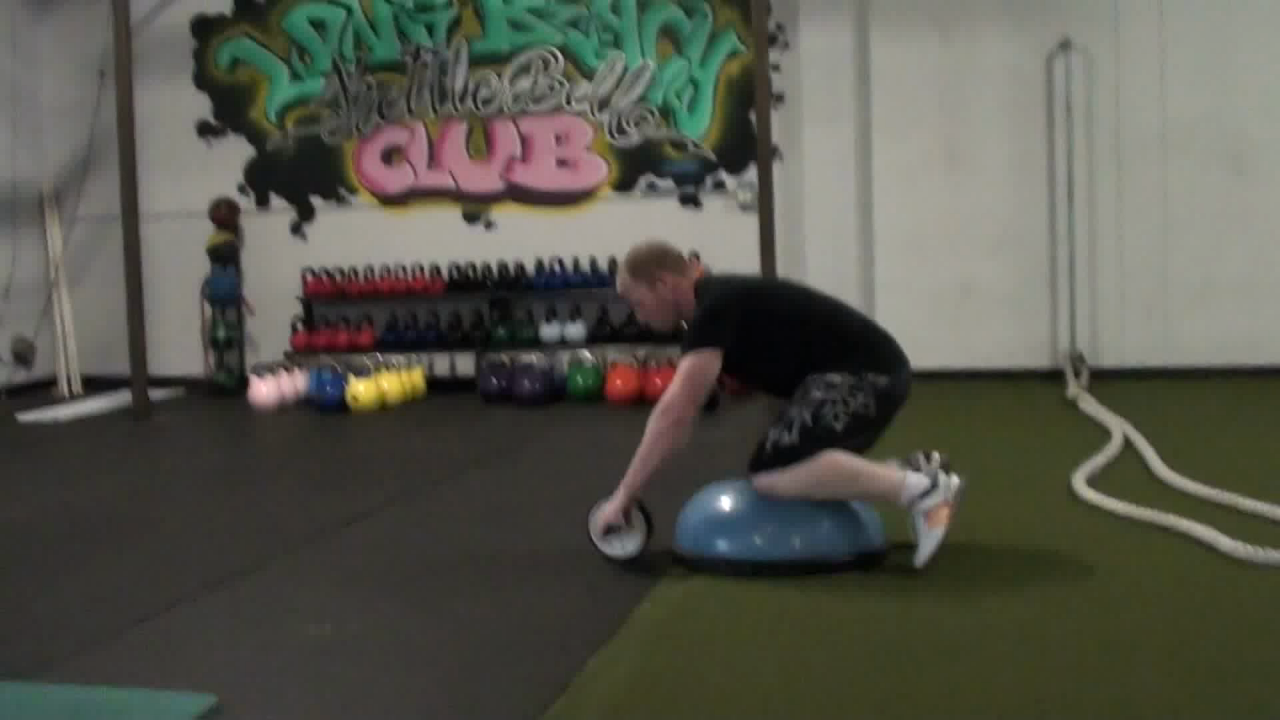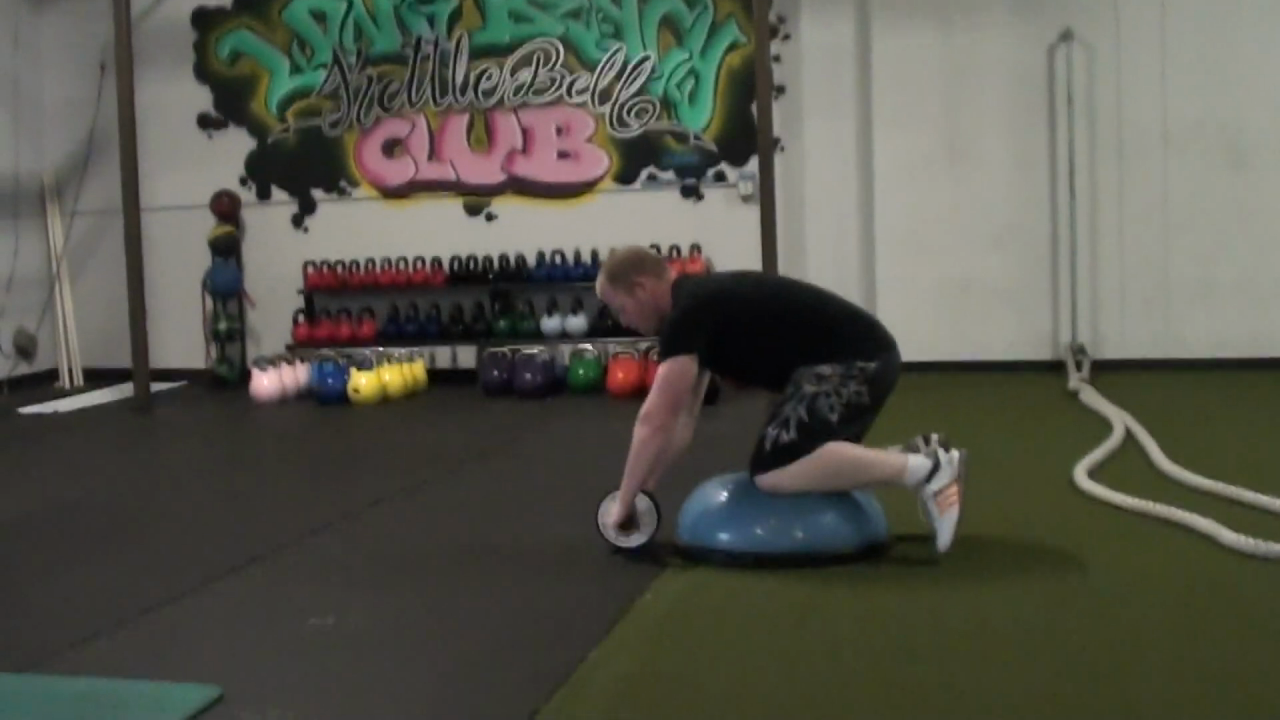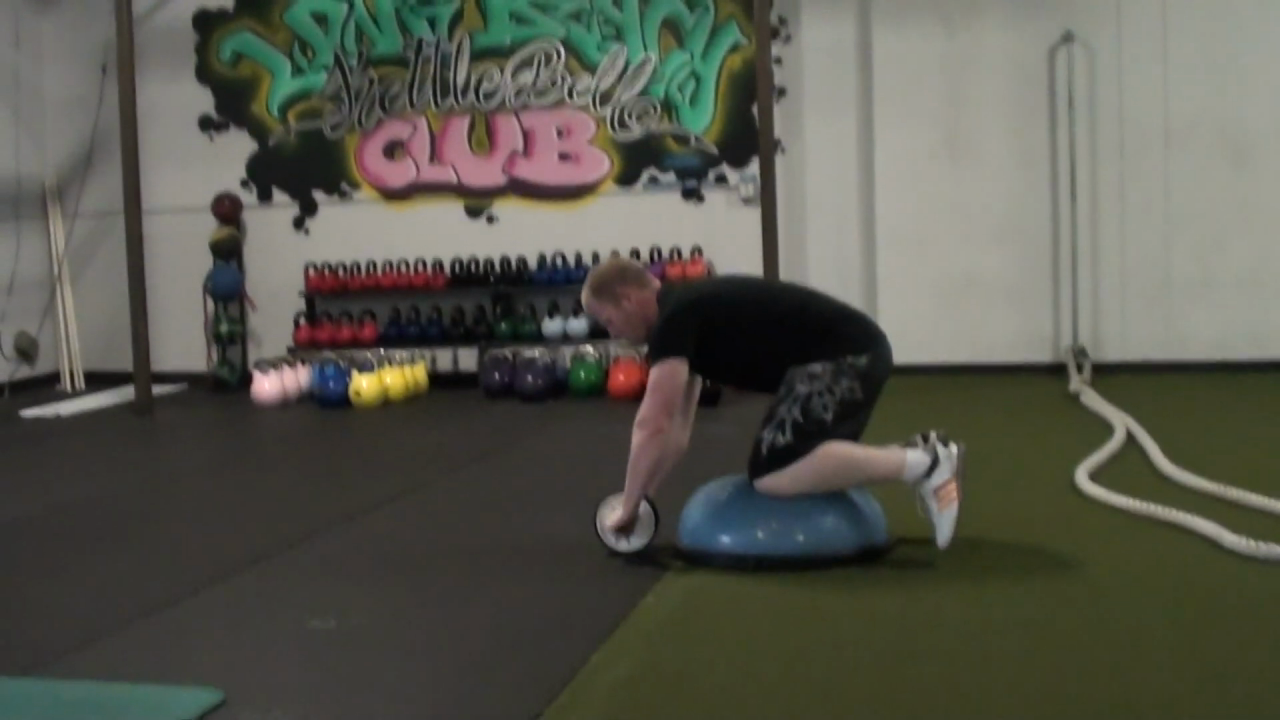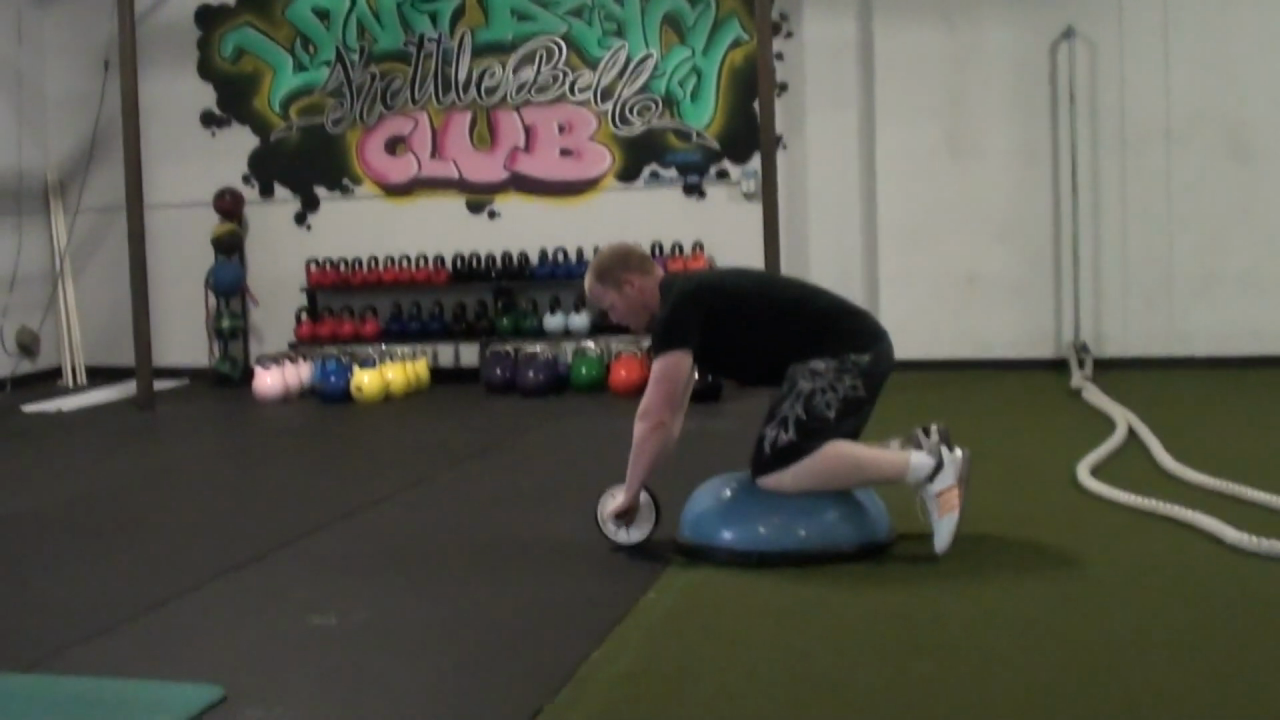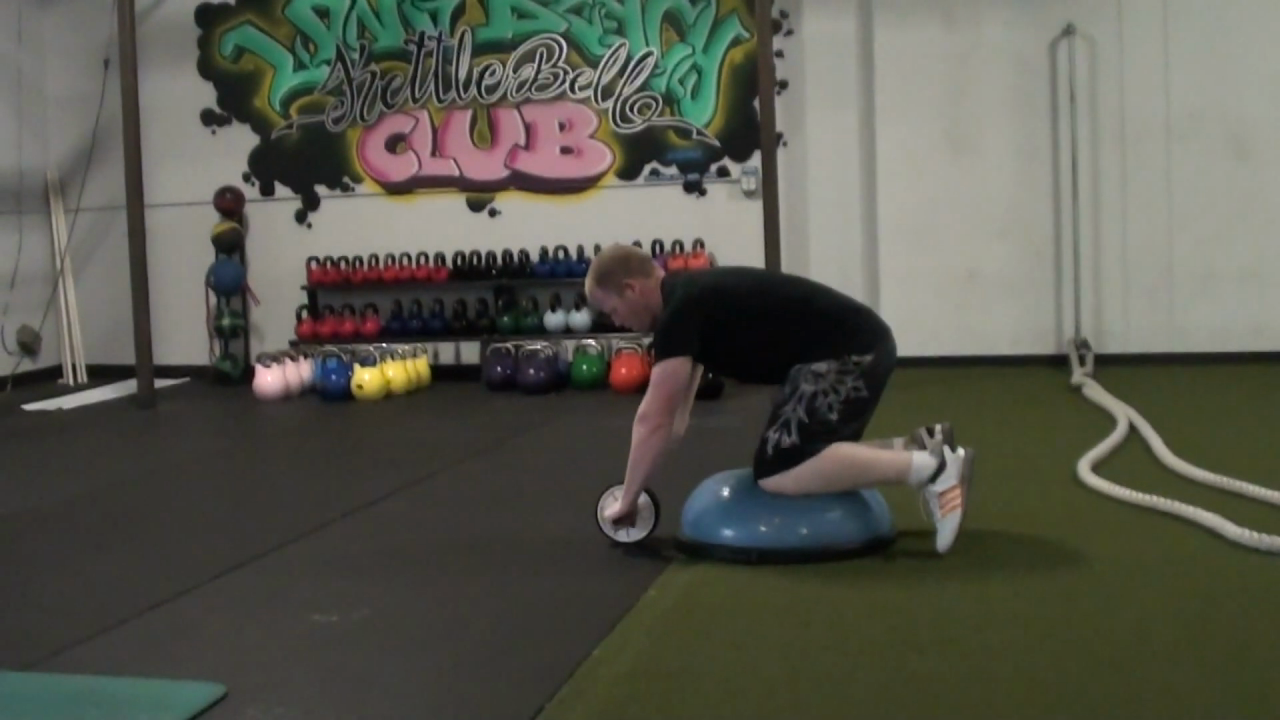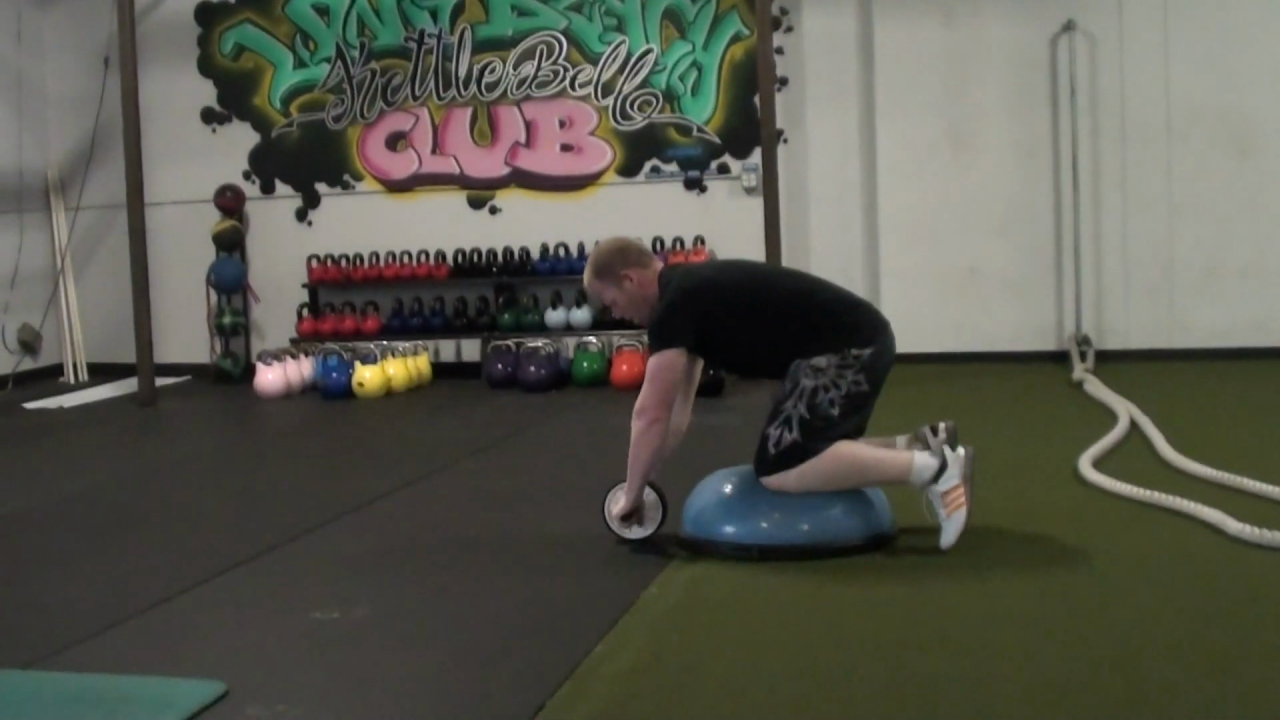
dt=0.2s
person 1, frame 1
left shoulder: (718, 307)
right shoulder: (714, 310)
left elbow: (675, 410)
right elbow: (680, 415)
left wrist: (622, 498)
right wrist: (635, 489)
left hip: (866, 374)
right hip: (866, 373)
left knee: (769, 473)
right knee: (799, 470)
left ankle: (920, 487)
right ankle: (914, 471)
person 1, frame 2
left shoulder: (688, 312)
right shoulder: (696, 308)
left elbow: (656, 419)
right elbow: (680, 421)
left wrist: (625, 505)
right wrist: (643, 491)
left hip: (853, 359)
right hip: (860, 358)
left knee: (773, 470)
right knee: (800, 463)
left ankle: (923, 470)
right ankle: (916, 456)
person 1, frame 3
left shoulder: (675, 318)
right shoulder: (684, 315)
left elbow: (652, 426)
right elbow: (676, 427)
left wrist: (629, 509)
right wrist: (641, 497)
left hip: (844, 357)
right hip: (854, 354)
left knee: (772, 473)
right knee: (802, 465)
left ankle: (923, 464)
right ankle: (915, 454)
person 1, frame 4
left shoulder: (679, 307)
right shoulder: (684, 303)
left elbow: (655, 415)
right elbow: (671, 414)
left wrist: (629, 498)
right wrist: (638, 488)
left hip: (845, 353)
right hip: (856, 350)
left knee: (775, 470)
right knee: (806, 460)
left ankle: (926, 466)
right ankle: (918, 452)
person 1, frame 5
left shoulder: (680, 309)
right shoulder: (687, 300)
left elbow: (654, 420)
right elbow: (675, 414)
left wrist: (627, 501)
right wrist: (638, 489)
left hip: (848, 353)
right hip: (859, 347)
left knee: (777, 471)
right knee: (809, 458)
left ankle: (929, 467)
right ankle: (919, 448)
person 1, frame 6
left shoulder: (675, 302)
right shoulder: (686, 293)
left elbow: (652, 413)
right elbow: (677, 408)
left wrist: (631, 497)
right wrist: (646, 482)
left hip: (846, 347)
right hip: (858, 342)
left knee: (780, 468)
right knee: (812, 454)
left ankle: (931, 468)
right ankle: (923, 446)
